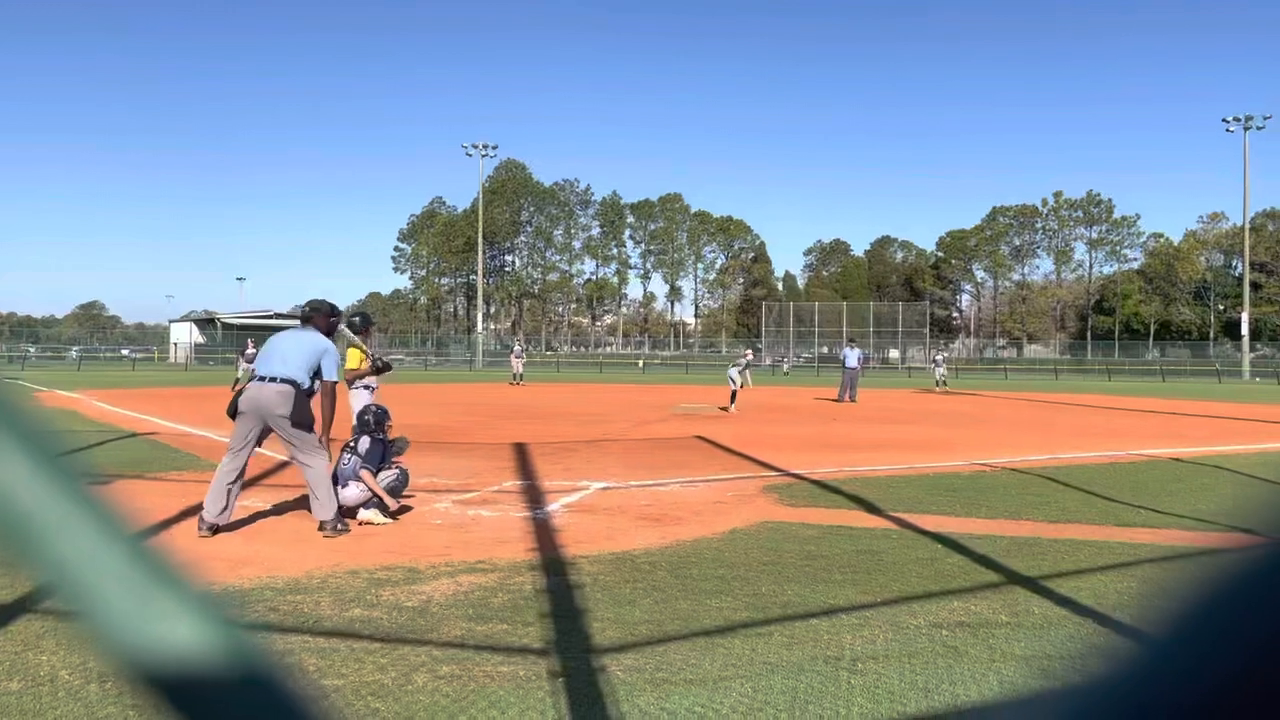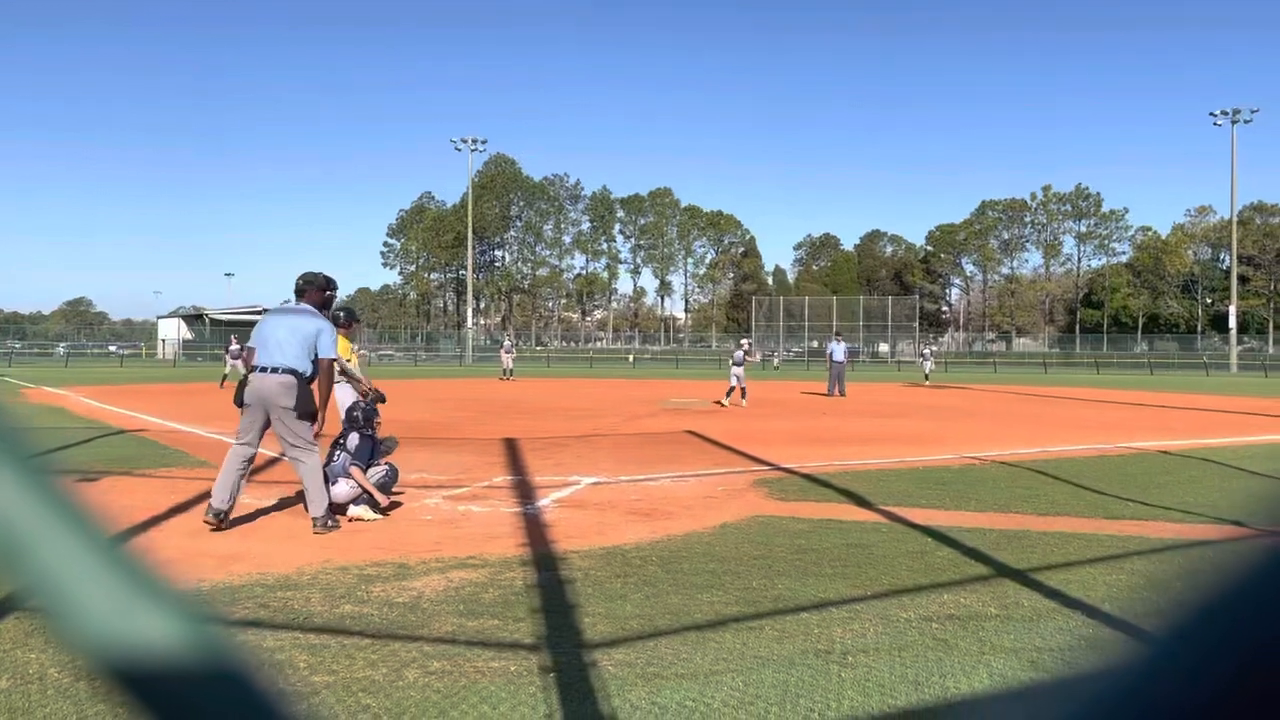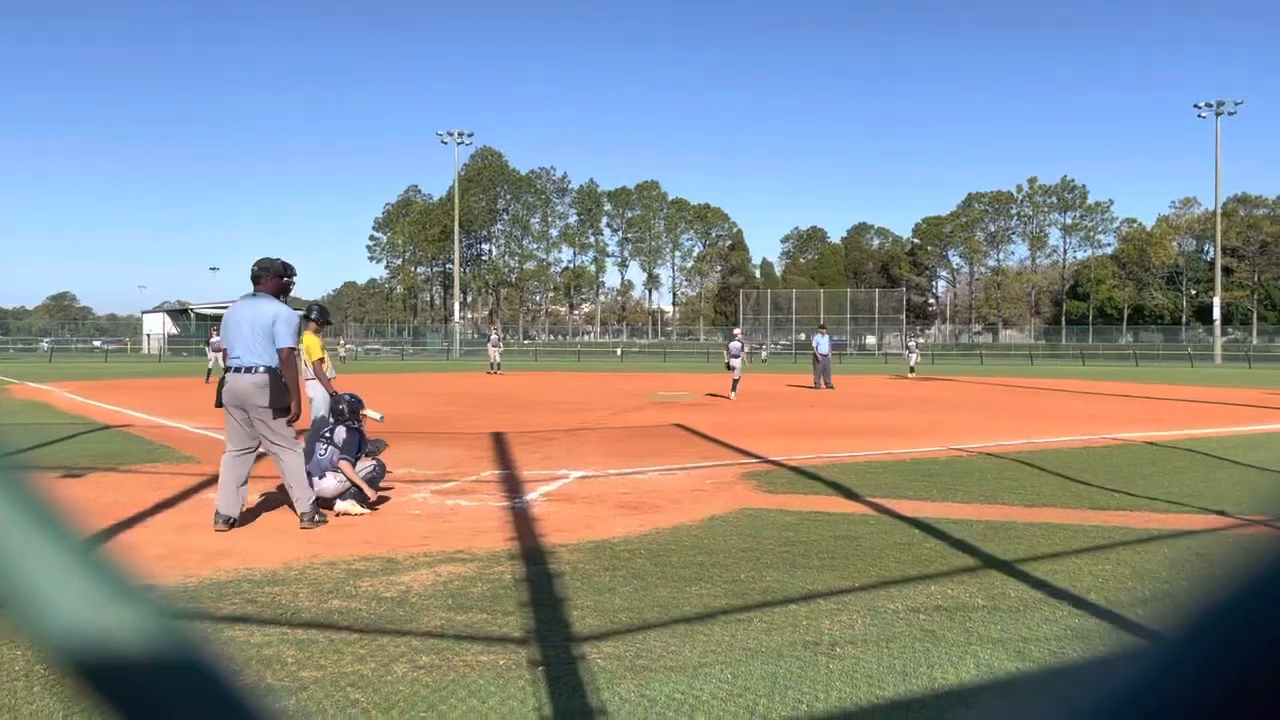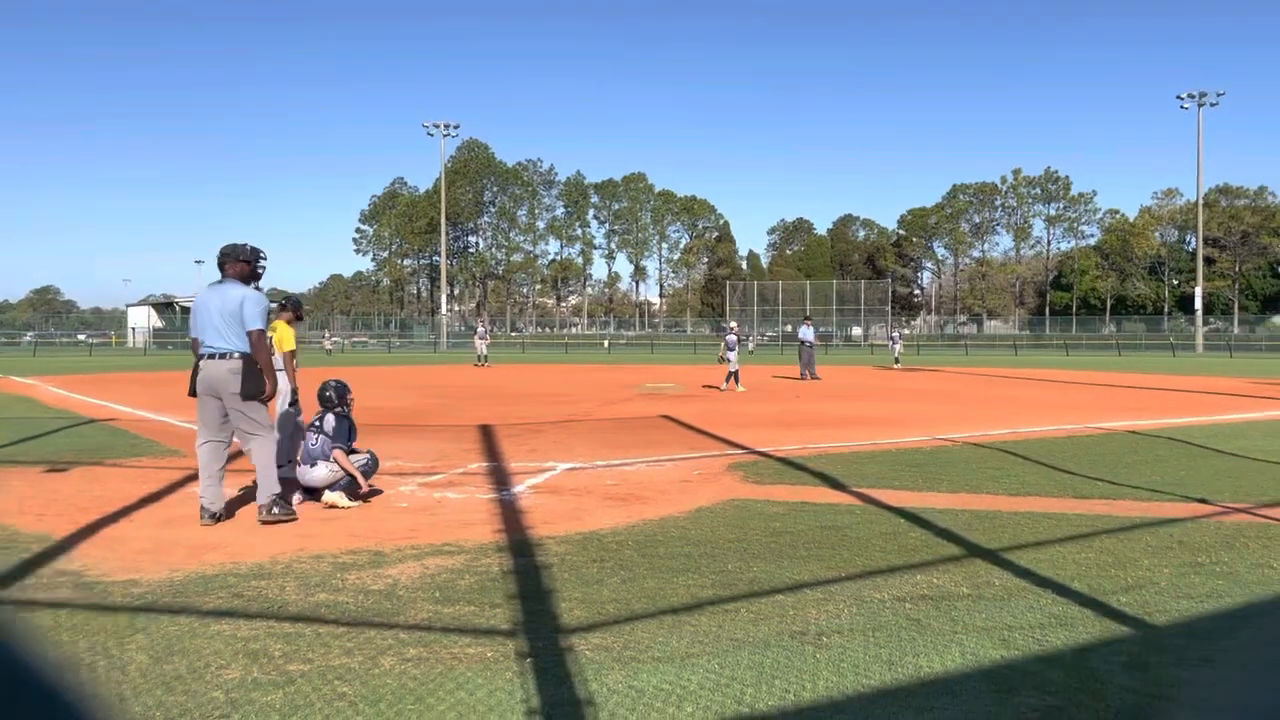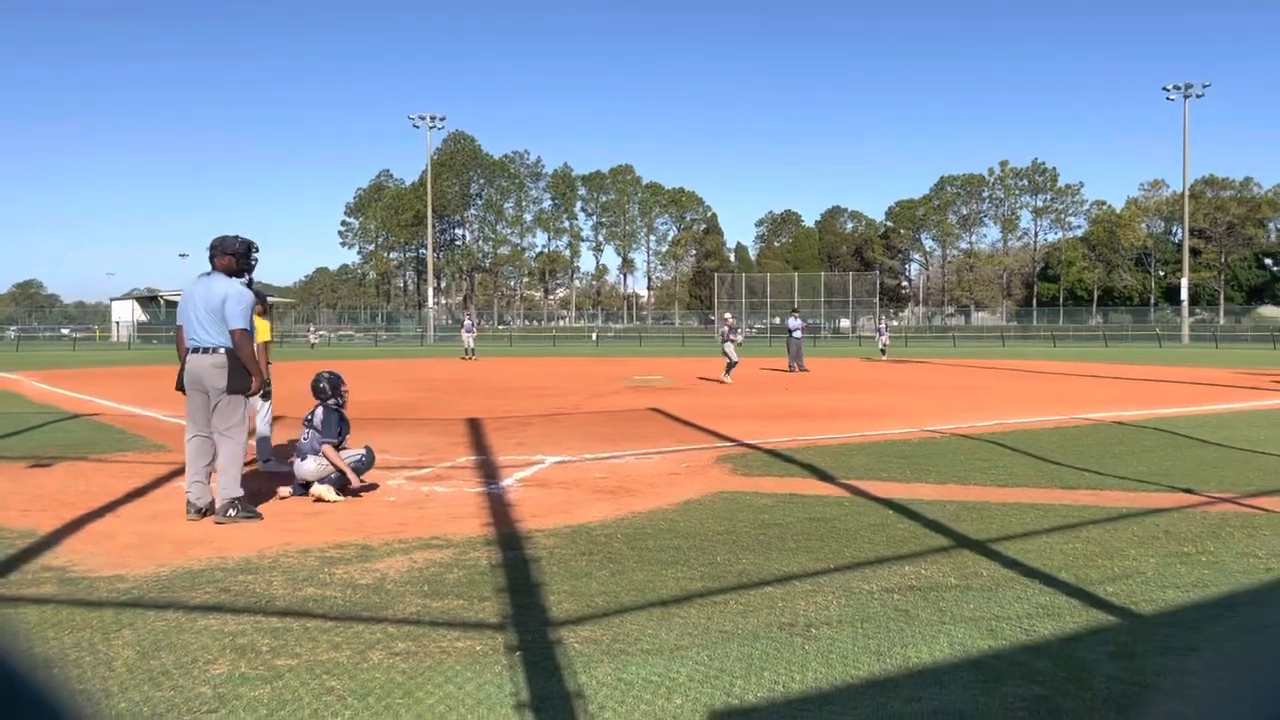
dt=0.3s
person 1, frame 1
left shoulder: (277, 337)
right shoulder: (327, 346)
right elbow: (327, 391)
right wrist: (324, 432)
left hip: (252, 393)
right hip: (285, 397)
left knee: (235, 456)
right knee: (314, 457)
left ankle: (209, 520)
right ankle: (329, 520)
person 1, frame 2
left shoulder: (270, 315)
right shoulder: (322, 324)
left elbow: (248, 358)
right elbow: (325, 369)
right wrist: (321, 410)
left hip: (255, 383)
right hip: (289, 387)
left knee: (243, 447)
right knee: (305, 452)
left ankle: (217, 507)
right ankle: (321, 516)
person 1, frame 3
left shoulder: (233, 310)
right shoulder: (282, 312)
left elbow: (225, 353)
right elbow: (287, 358)
right wrist: (296, 397)
left hip: (231, 382)
right hip: (263, 384)
left knee: (236, 449)
right knee: (287, 448)
left ankle: (225, 513)
right ankle: (308, 510)
person 1, frame 4
left shoulder: (202, 297)
right shoulder: (250, 295)
left elbow: (196, 344)
right elbow: (257, 341)
right wrist: (270, 378)
left hip: (205, 370)
right hip: (238, 371)
left knee: (210, 440)
right knee: (259, 435)
left ankle: (210, 507)
right ankle: (270, 501)
person 1, frame 5
left shoulder: (191, 288)
right shoulder: (236, 291)
left elbow: (180, 334)
right elbow: (239, 338)
left wrist: (187, 368)
right wrist: (257, 373)
left hip: (193, 364)
right hip: (223, 366)
left knee: (197, 434)
right knee: (231, 435)
left ankle: (196, 501)
right ankle: (228, 503)
